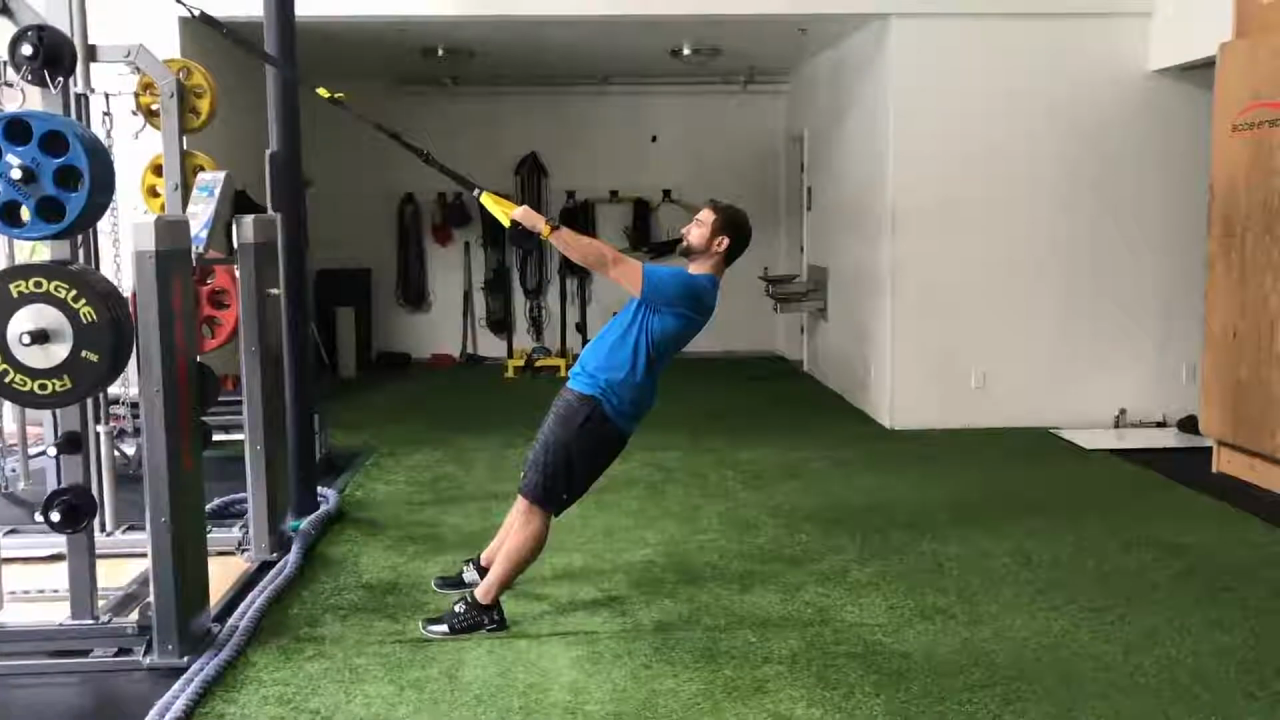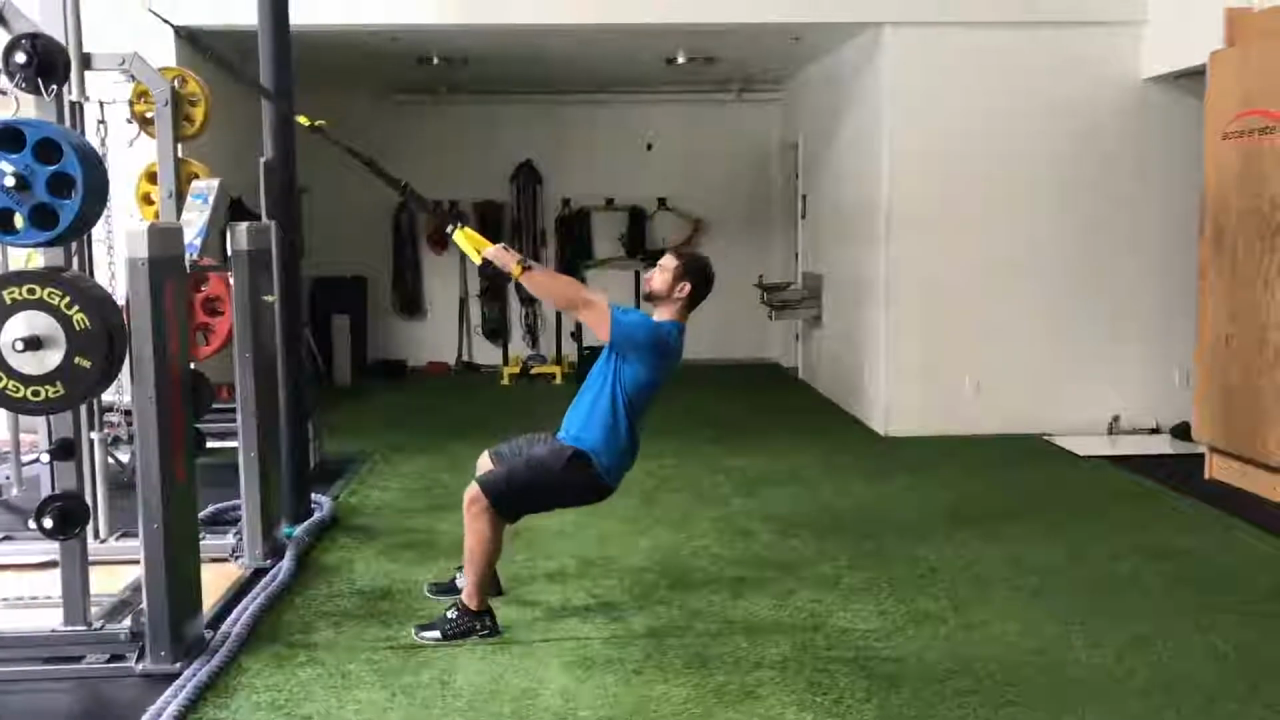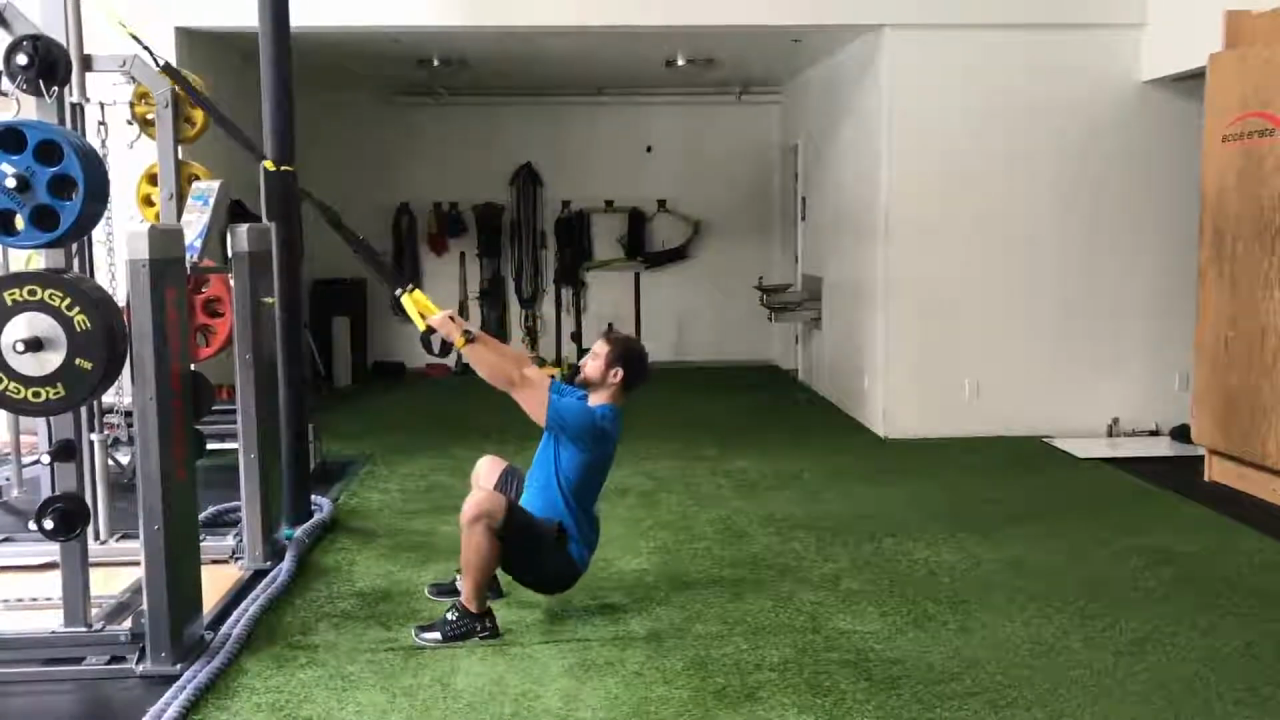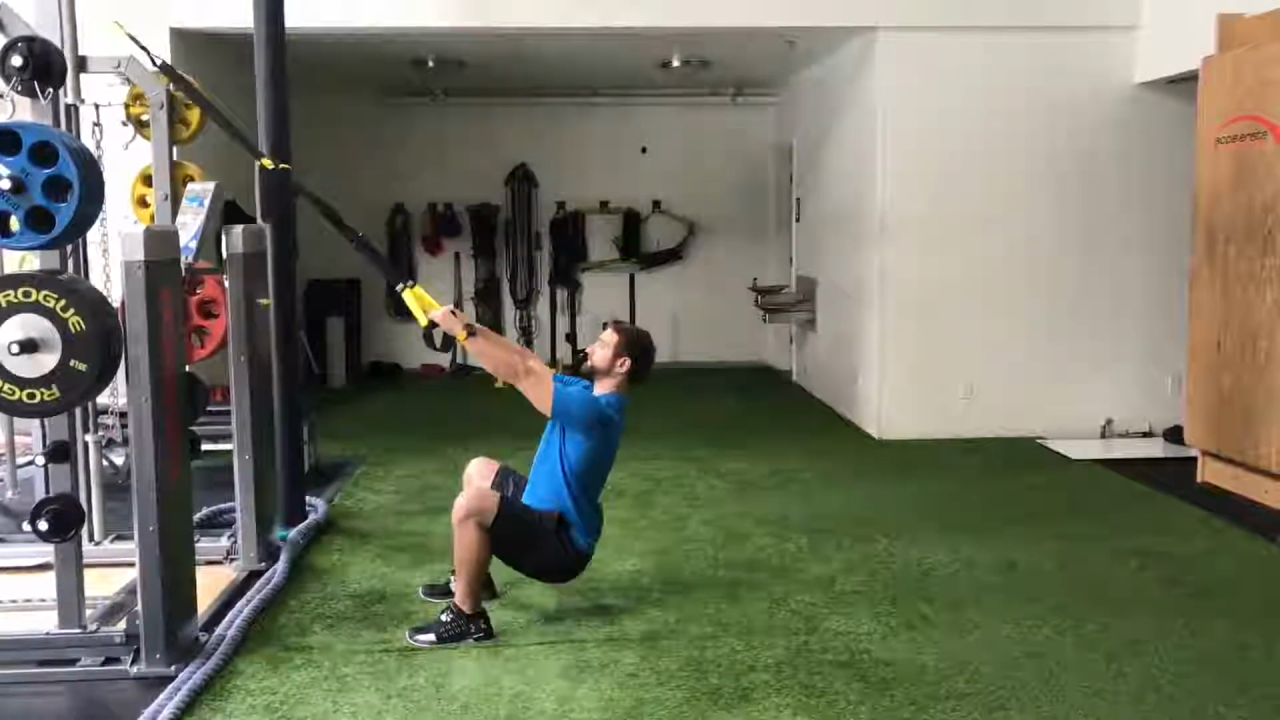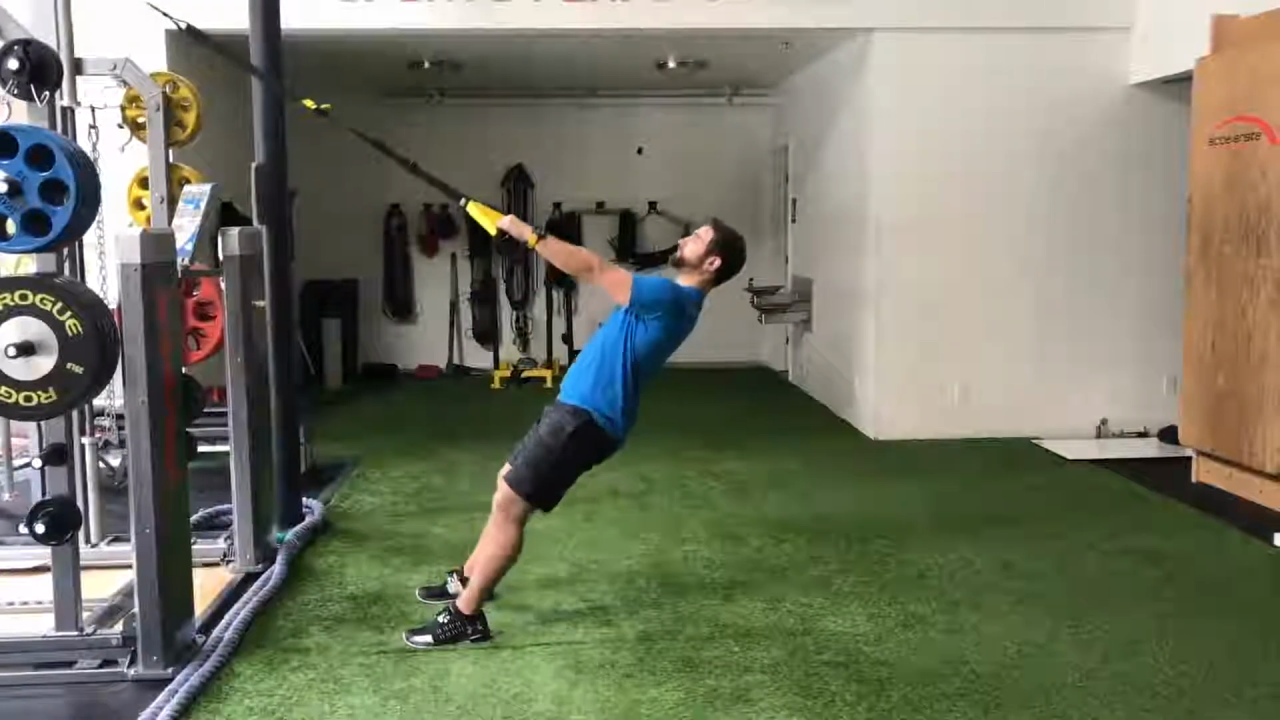
dt=0.7s
person 1, frame 1
left shoulder: (690, 290)
right shoulder: (683, 284)
left elbow: (609, 262)
right elbow: (615, 263)
left wrist: (543, 226)
right wrist: (547, 228)
left hip: (596, 404)
right hip: (590, 394)
left knee: (535, 503)
right knee: (532, 490)
left ankle: (483, 607)
right ankle: (483, 568)
person 1, frame 2
left shoulder: (656, 336)
right shoulder: (651, 327)
left elbow: (579, 304)
right elbow: (585, 295)
left wrist: (515, 266)
right wrist: (521, 264)
left hip: (586, 459)
right hip: (576, 440)
left knee: (479, 497)
right knee: (489, 464)
left ankle: (474, 613)
right ankle: (478, 575)
person 1, frame 3
left shoulder: (590, 423)
right shoulder: (584, 401)
left elbow: (514, 382)
right elbow: (525, 368)
left wrist: (458, 337)
right wrist: (466, 330)
left hip: (556, 557)
right hip: (547, 526)
left knee: (480, 506)
right knee: (487, 468)
left ankle: (473, 616)
right ankle: (479, 577)
person 1, frame 4
left shoulder: (597, 411)
right shoulder: (589, 393)
left elbow: (520, 373)
right elbow: (527, 359)
left wrist: (461, 331)
right wrist: (469, 326)
left hip: (562, 546)
right hip: (551, 516)
left knee: (470, 506)
right knee: (479, 471)
left ankle: (467, 616)
right ankle: (472, 579)
person 1, frame 5
left shoulder: (673, 299)
right shoulder: (671, 297)
left elbow: (594, 269)
right elbow: (600, 272)
left wrist: (529, 235)
right wrist: (532, 238)
left hip: (586, 417)
right hip: (577, 407)
left knee: (510, 504)
right knee: (510, 485)
left ankle: (466, 616)
right ankle: (467, 577)
